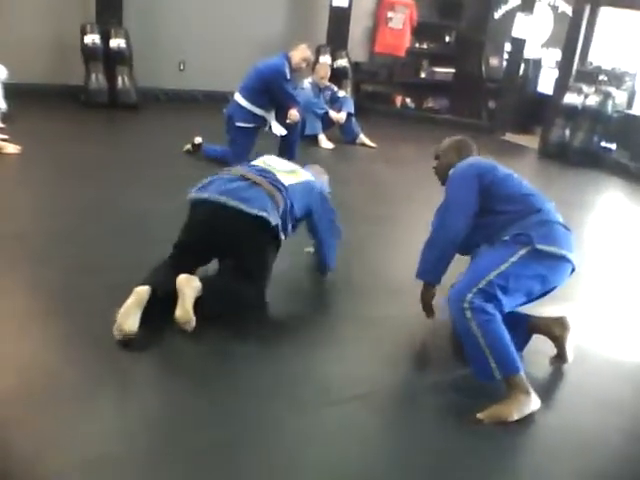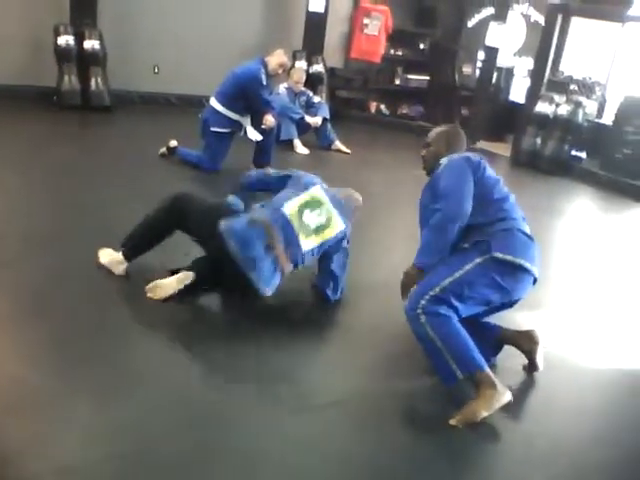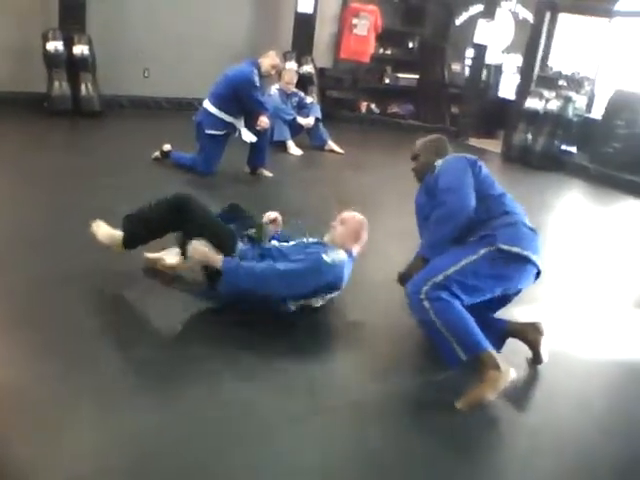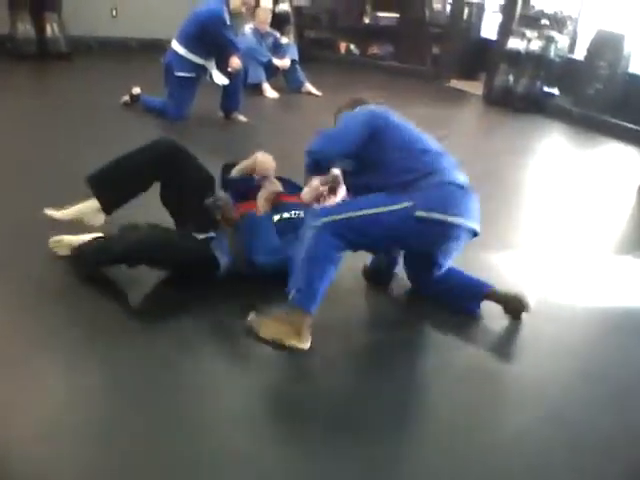
dt=0.7s
person 1, frame 1
left shoulder: (466, 172)
right shoulder: (482, 176)
left elbow: (449, 229)
right elbow: (474, 232)
left wrist: (429, 281)
left hip: (538, 247)
right hip: (549, 251)
left knee: (467, 301)
right knee: (474, 306)
left ankle: (521, 392)
right ankle: (546, 326)
person 1, frame 2
left shoulder: (456, 165)
right shoulder: (462, 171)
left elbow: (451, 215)
left wrist: (419, 266)
right wrist: (431, 267)
left hip: (499, 253)
right hip: (515, 261)
left knee: (422, 307)
right knee: (441, 317)
left ankle: (489, 388)
right ankle: (517, 338)
person 1, frame 3
left shoulder: (450, 167)
right shoulder: (433, 187)
left elbow: (457, 209)
left wrist: (422, 258)
right wrist: (420, 267)
left hip: (505, 246)
right hip: (515, 254)
left knee: (423, 292)
right knee: (448, 318)
left ankle: (492, 369)
right ankle: (522, 331)
person 1, frame 4
left shoulder: (361, 117)
left elbow: (324, 150)
left wrist: (315, 171)
right wrist: (382, 265)
left hip: (431, 204)
right hip: (460, 209)
left knee: (323, 226)
right knee: (424, 277)
left ankle: (297, 325)
right ankle: (501, 297)
person 2, frame 1
left shoulder: (267, 161)
right shoulder: (316, 188)
right elbow: (328, 248)
left wrist: (224, 256)
right wrist: (322, 265)
left hip: (207, 198)
right hip: (255, 216)
left knee: (179, 262)
right knee: (250, 291)
left ankle: (145, 291)
right ankle: (197, 287)
person 2, frame 2
left shoulder: (309, 181)
right shoulder: (341, 232)
left elbow: (265, 178)
right elbow: (330, 292)
left wrist: (243, 182)
right wrist: (321, 281)
left hip: (240, 232)
right hip: (257, 273)
left knee: (179, 204)
right knee: (228, 270)
left ankle: (122, 256)
right ankle: (191, 277)
person 2, frame 3
left shoulder: (330, 265)
right shoulder: (333, 255)
left elbow: (268, 279)
left wrist: (217, 260)
right wrist: (273, 231)
left hip: (240, 281)
left knee: (183, 205)
right knee: (234, 215)
left ankle: (122, 237)
right ankle: (178, 255)
person 2, frame 4
right shoulder: (289, 189)
left elbow: (263, 256)
right elbow: (232, 182)
left wrist: (261, 208)
right wrist: (251, 166)
left hip: (218, 251)
right hip: (214, 214)
left knee: (144, 242)
right knee: (167, 152)
left ankle: (83, 251)
right ankle: (96, 207)
person 3, frame 1
left shoulder: (283, 65)
right shoulder: (277, 68)
left elbow: (288, 96)
right elbow: (287, 97)
left wrist: (294, 109)
right wrist: (293, 107)
left hip: (257, 112)
right hip: (244, 114)
left knee: (292, 120)
right knee: (236, 160)
right ankle: (199, 145)
person 3, frame 2
left shoulder: (260, 70)
right shoulder: (254, 73)
left elbow: (262, 101)
right elbow: (262, 102)
left wrist: (268, 114)
right wrist: (268, 113)
left hip: (234, 116)
right hip: (219, 119)
left knee: (268, 125)
right knee: (210, 166)
left ankle: (261, 164)
right ankle: (174, 148)
person 3, frame 3
left shoulder: (251, 70)
right shoulder: (247, 75)
left elbow: (256, 102)
right elbow: (255, 103)
left wrist: (262, 116)
right wrist: (262, 115)
left hip: (226, 119)
right hip: (213, 121)
left knee: (262, 128)
right knee: (205, 169)
left ankle: (256, 167)
right ankle: (168, 152)
person 3, frame 4
right shoulder: (216, 13)
left elbow: (227, 41)
right elbow: (226, 42)
left wrist: (233, 57)
right wrist: (233, 56)
left hip: (197, 60)
right hip: (182, 63)
left knee: (234, 68)
right knee: (176, 114)
left ankle: (230, 111)
right ankle: (137, 96)
